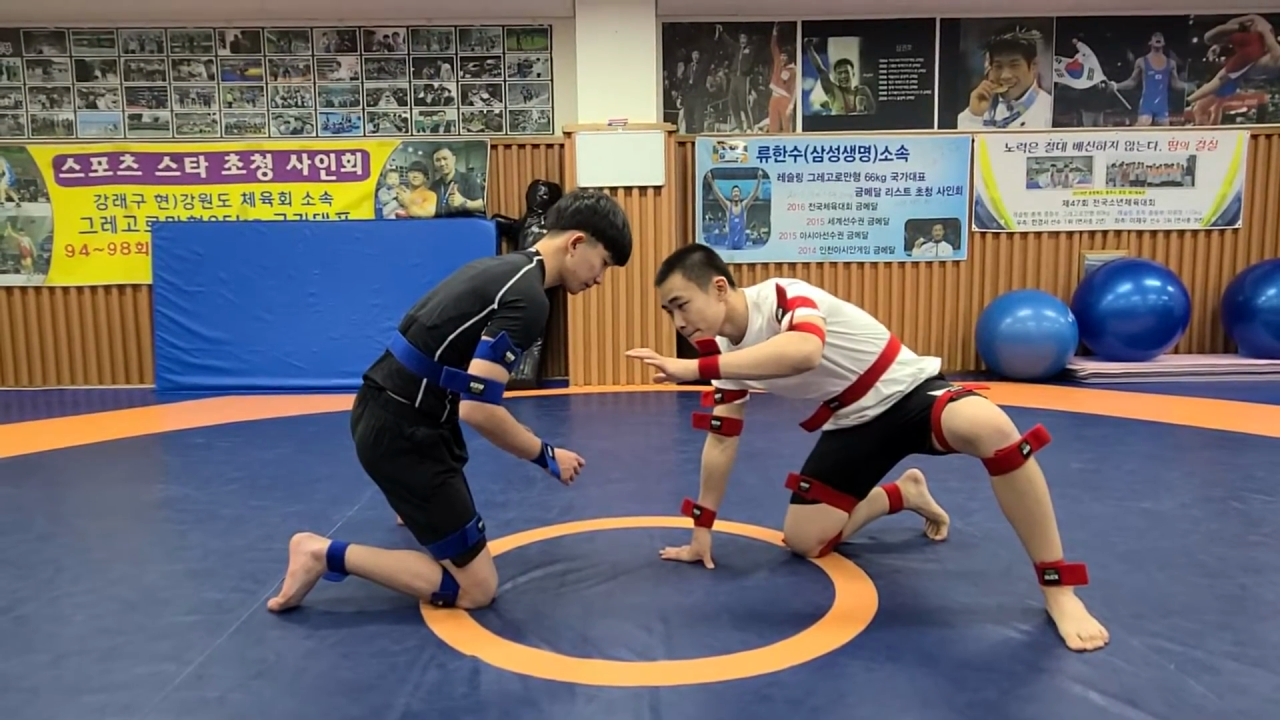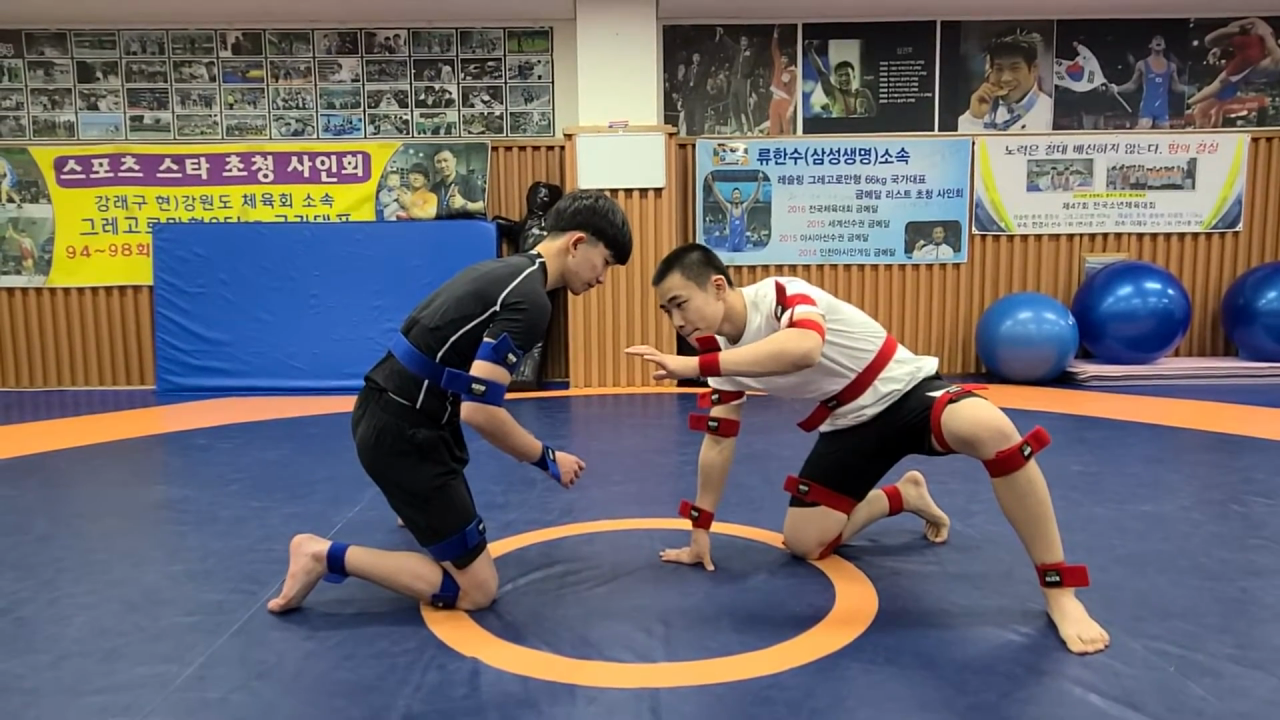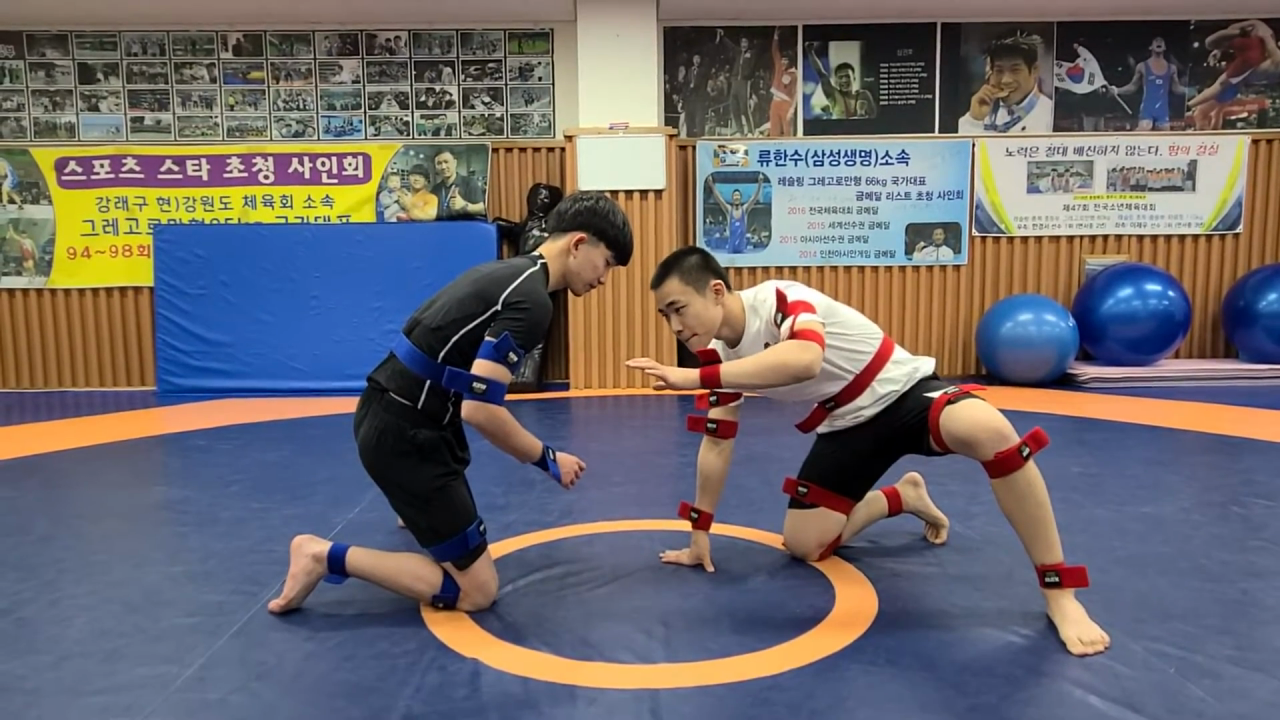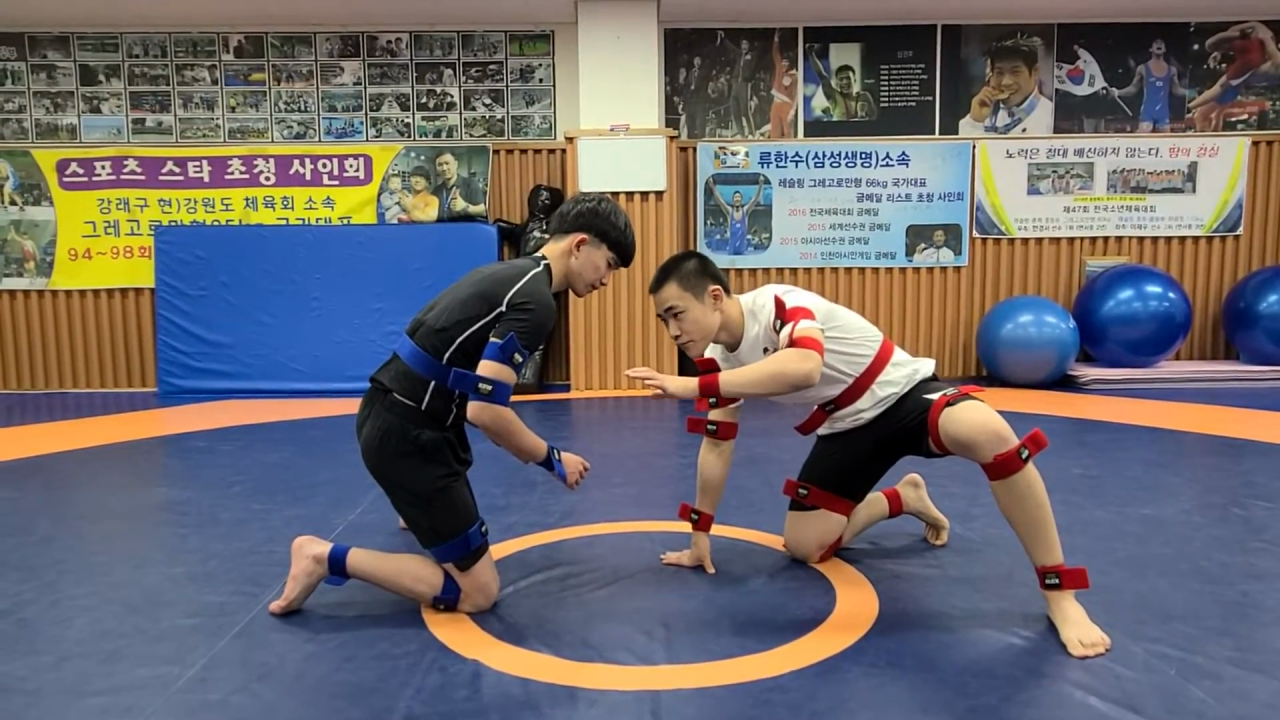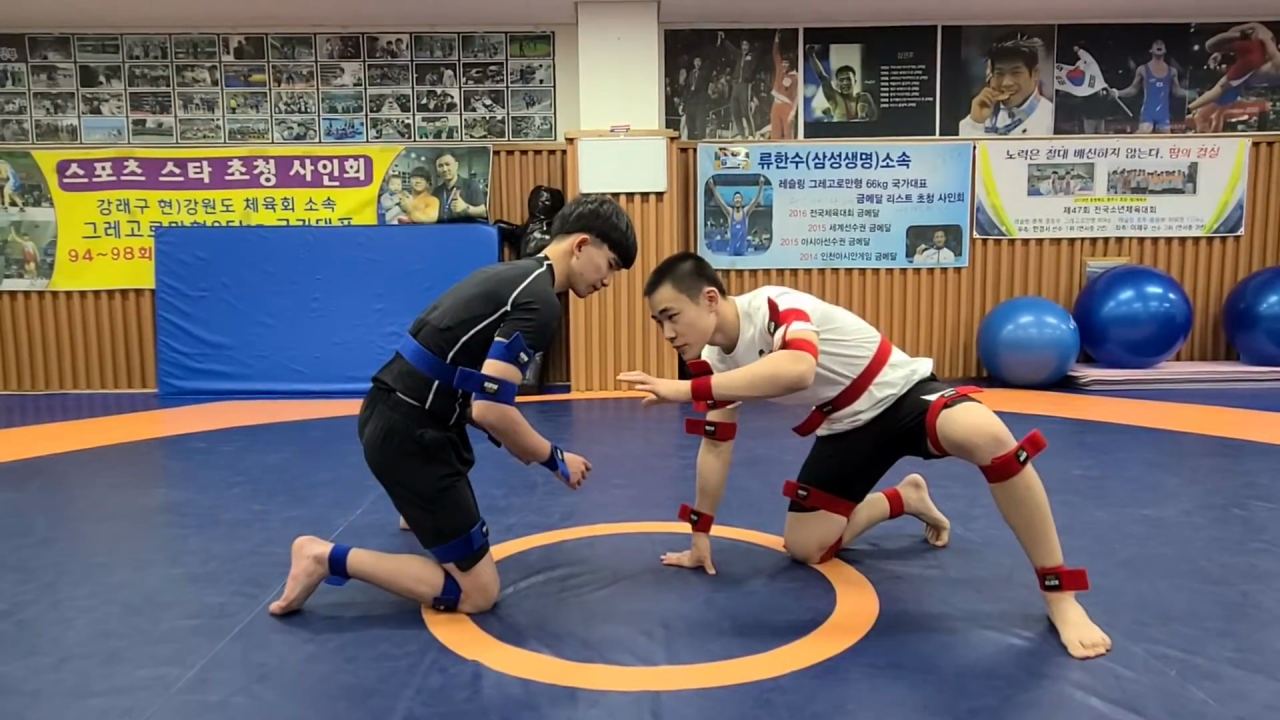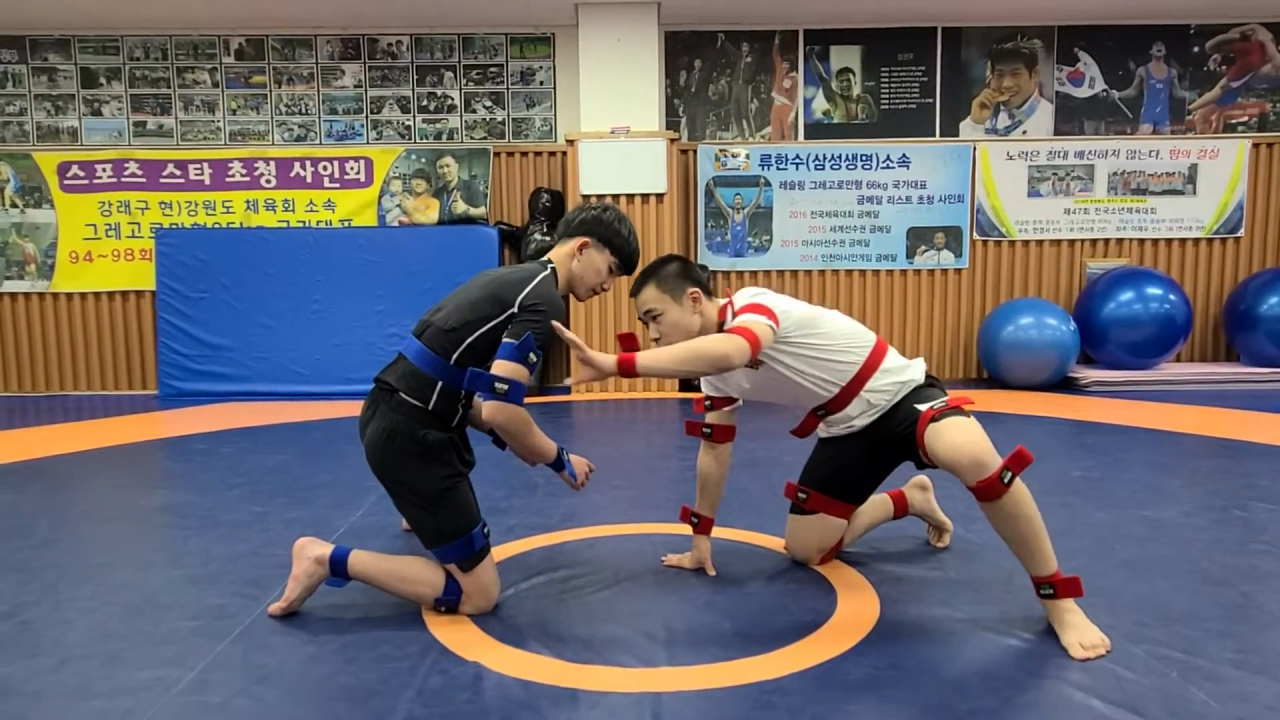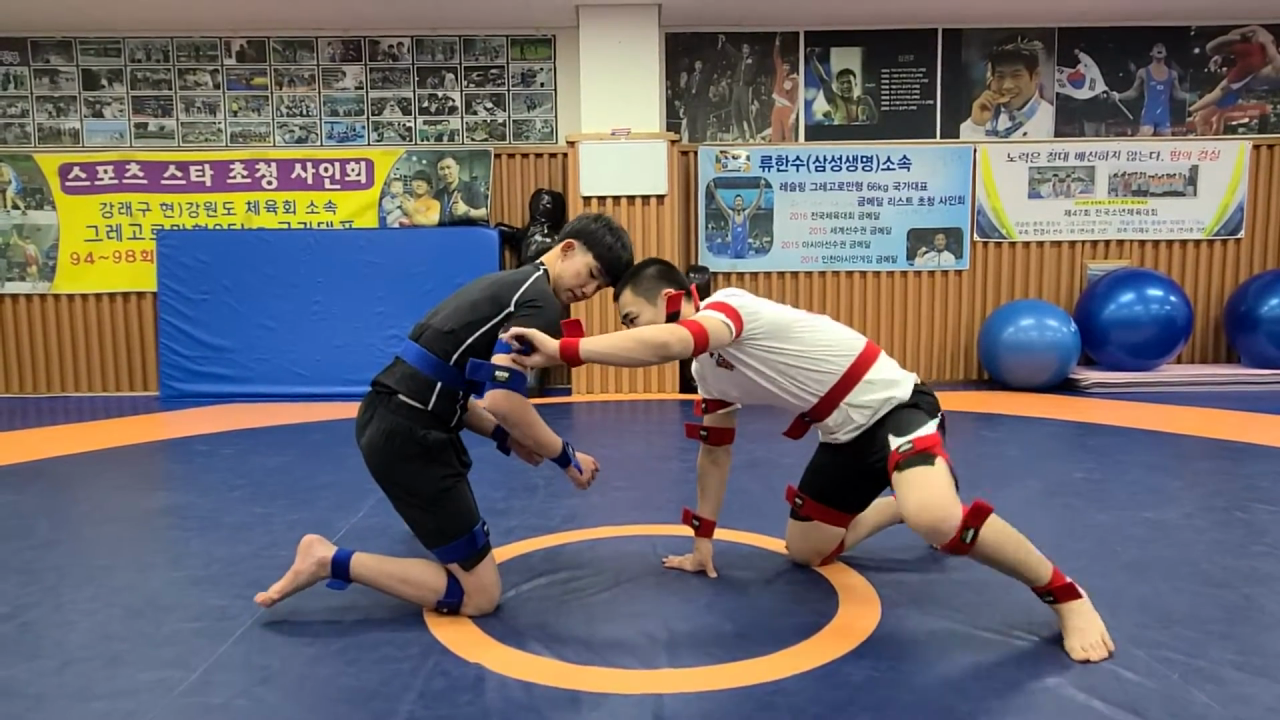
dt=0.4s
person 1, frame 1
left shoulder: (782, 296)
right shoulder: (724, 347)
left elbow: (804, 352)
right elbow: (721, 438)
left wrist: (694, 368)
right wrist: (702, 530)
left hip: (909, 391)
right hip: (852, 424)
left knee: (990, 428)
right knee: (804, 541)
left ankle: (1059, 590)
right ankle: (904, 492)
person 1, frame 2
left shoulder: (780, 294)
right shoulder: (721, 349)
left elbow: (804, 348)
right elbow: (719, 440)
left wrist: (693, 365)
right wrist: (700, 531)
left hip: (906, 391)
right hip: (849, 425)
left knee: (991, 430)
right knee: (804, 543)
left ankle: (1060, 592)
right ankle: (905, 495)
person 1, frame 3
left shoulder: (778, 298)
right shoulder: (720, 352)
left elbow: (806, 359)
right elbow: (716, 442)
left wrist: (695, 377)
right wrist: (699, 533)
left hip: (903, 392)
right hip: (846, 425)
left knee: (989, 431)
right knee: (803, 544)
left ankle: (1060, 594)
right ankle: (903, 495)
person 1, frame 4
left shoulder: (778, 304)
right shoulder: (718, 357)
left elbow: (804, 367)
right elbow: (716, 444)
left wrist: (692, 385)
right wrist: (700, 535)
left hip: (903, 393)
right hip: (847, 426)
left knee: (989, 434)
right knee: (804, 546)
left ankle: (1060, 595)
right ankle: (904, 497)
person 1, frame 5
left shoulder: (773, 306)
right shoulder: (714, 359)
left elbow: (797, 370)
right elbow: (715, 447)
left wrist: (683, 389)
right wrist: (699, 536)
left hip: (902, 394)
right hip: (846, 427)
left knee: (987, 437)
right knee: (804, 547)
left ankle: (1060, 596)
right ankle: (903, 497)
person 1, frame 6
left shoulder: (751, 305)
right shoulder: (714, 370)
left elbow: (732, 349)
right elbow: (714, 449)
left wrist: (616, 364)
right wrist: (701, 539)
left hip: (899, 395)
right hip: (848, 428)
left knee: (973, 460)
right knee: (805, 548)
left ankle: (1059, 599)
right ankle: (907, 498)
person 1, frame 7
left shoulder: (727, 305)
right shoulder: (708, 367)
left elbow: (665, 343)
right elbow: (715, 451)
left wrist: (561, 348)
right wrist: (703, 541)
left hip: (892, 405)
right hip: (848, 433)
left knee: (929, 522)
right knee: (805, 549)
left ankle: (1063, 592)
right ankle: (911, 501)
person 2, frame 1
left shoulder: (503, 266)
right shoulder: (527, 298)
right elbow: (477, 408)
left wrist: (513, 434)
right wrist: (546, 456)
left hip: (384, 409)
right hip: (400, 429)
right knee: (475, 588)
left ankle: (418, 504)
right ankle: (326, 554)
person 2, frame 2
left shoulder: (504, 269)
right shoulder: (529, 300)
right elbow: (479, 410)
right wrist: (547, 460)
left hip: (386, 411)
right hip: (401, 432)
right knee: (476, 589)
left ankle: (418, 507)
right ankle: (326, 556)
person 2, frame 3
left shoulder: (507, 271)
right shoulder: (530, 300)
right elbow: (479, 409)
right wrist: (547, 460)
left hip: (388, 413)
right hip: (404, 433)
right knee: (476, 590)
left ankle: (419, 506)
right ankle: (327, 556)
person 2, frame 4
left shoulder: (508, 272)
right shoulder: (534, 301)
right elbow: (485, 410)
left wrist: (517, 442)
right wrist: (553, 460)
left hip: (389, 413)
right hip: (406, 433)
right knee: (477, 592)
left ankle: (420, 509)
right ankle: (328, 558)
person 2, frame 5
left shoulder: (510, 273)
right shoulder: (539, 302)
right elbow: (490, 408)
left wrist: (508, 436)
right wrist: (555, 459)
left hip: (389, 412)
right hip: (409, 433)
right knee: (477, 593)
left ankle: (421, 509)
right ankle: (329, 558)
person 2, frame 6
left shoulder: (511, 277)
right shoulder: (545, 303)
right elbow: (502, 409)
left wrist: (504, 436)
right wrist: (560, 461)
left hip: (388, 412)
right hip: (410, 433)
right knee: (478, 594)
left ankle: (424, 513)
right ankle: (329, 560)
person 2, frame 7
left shoulder: (510, 284)
right shoulder: (540, 302)
right elbow: (500, 400)
left wrist: (506, 437)
right wrist: (567, 457)
left hip: (386, 417)
right hip: (409, 436)
right knee: (479, 596)
right ankle: (332, 560)
